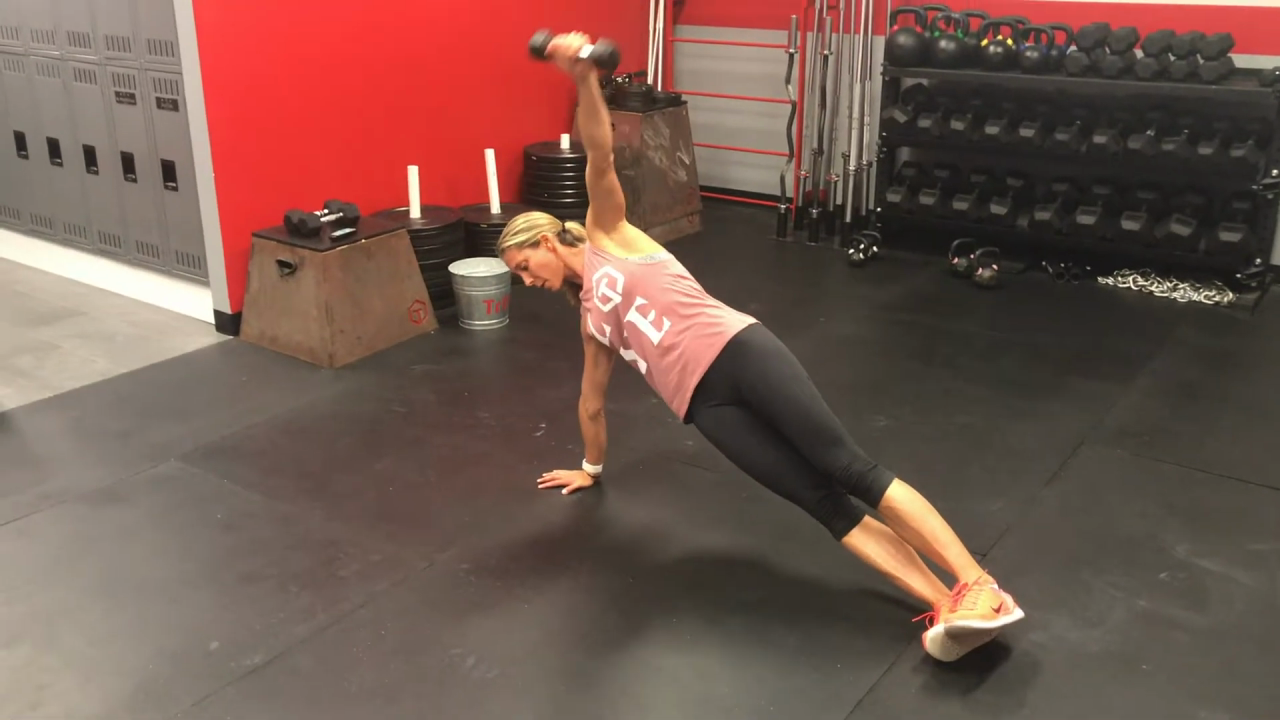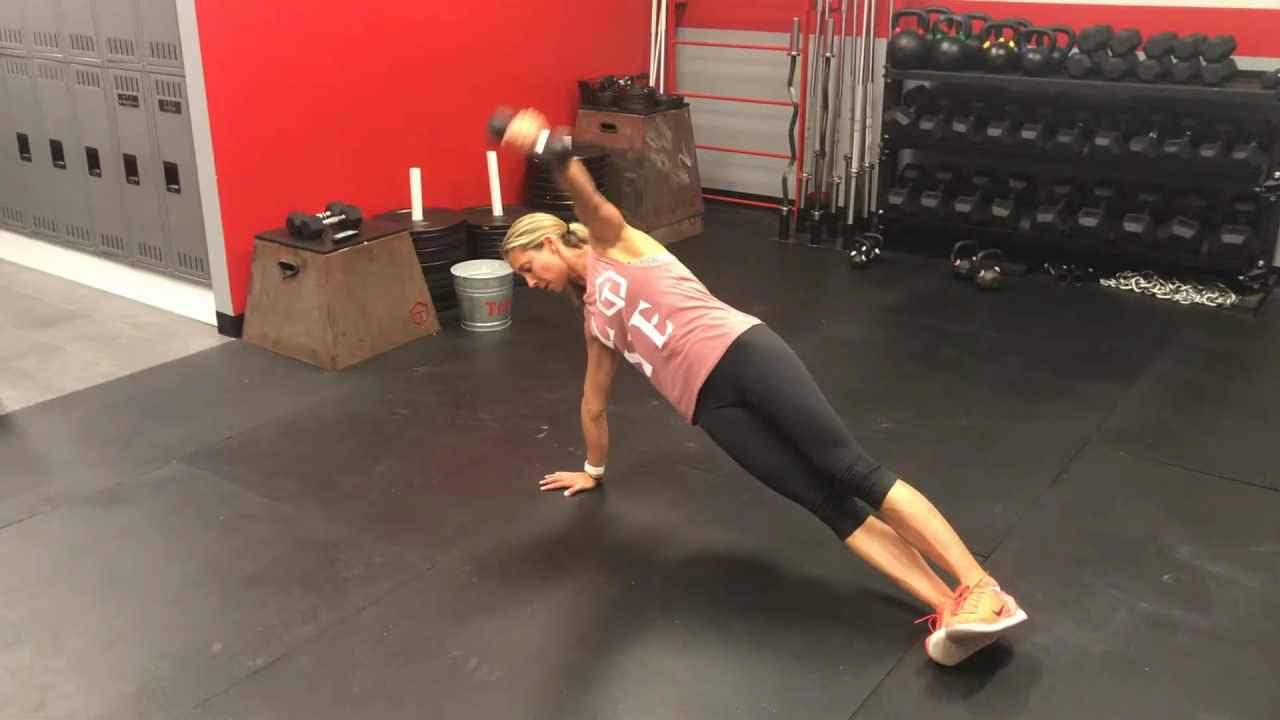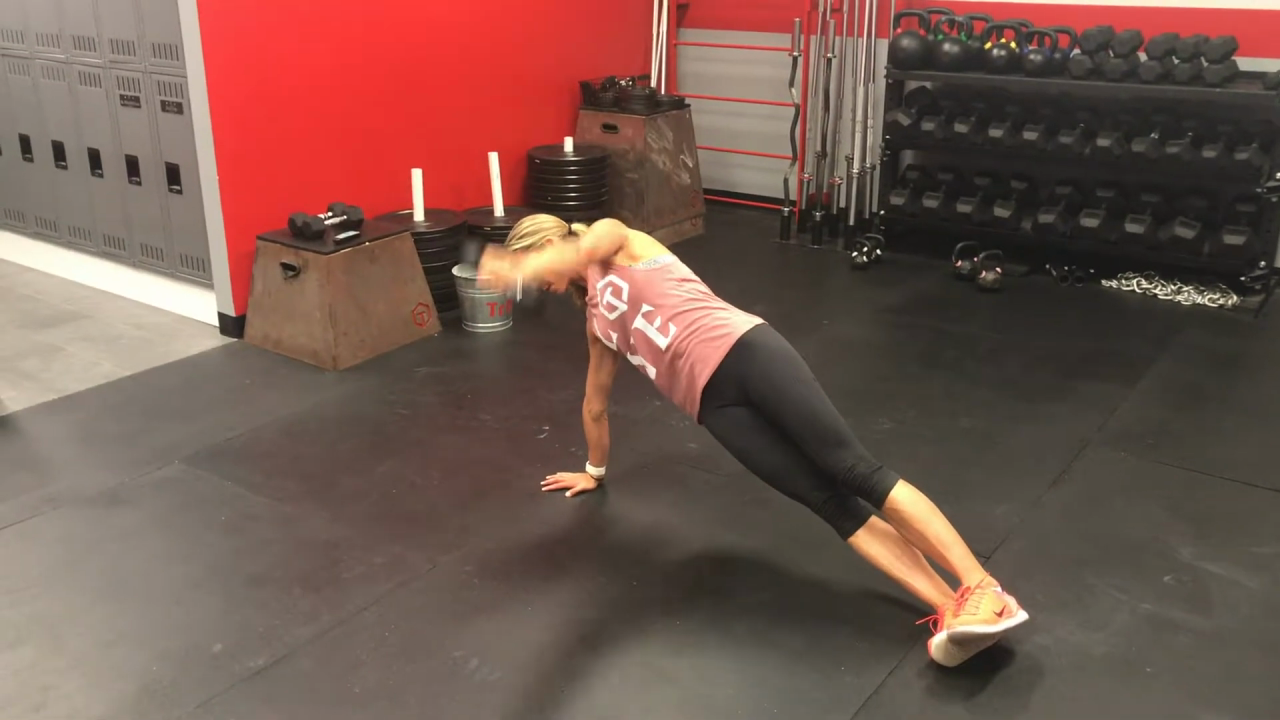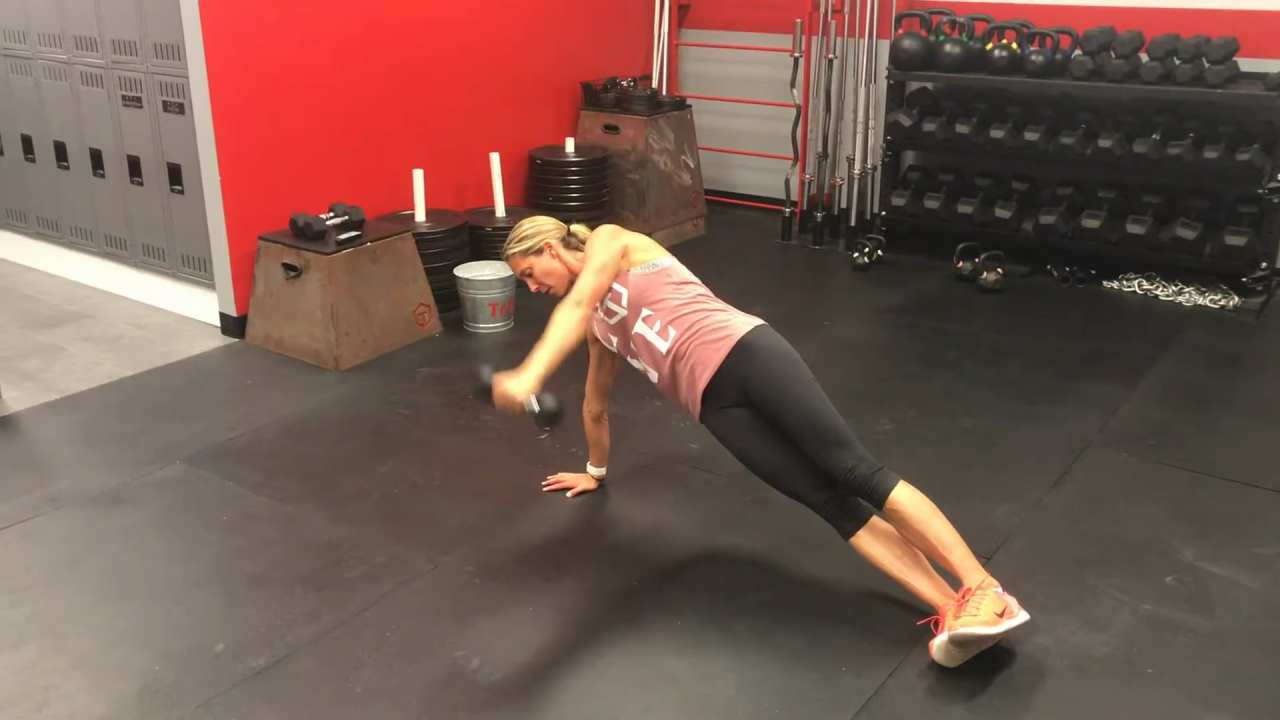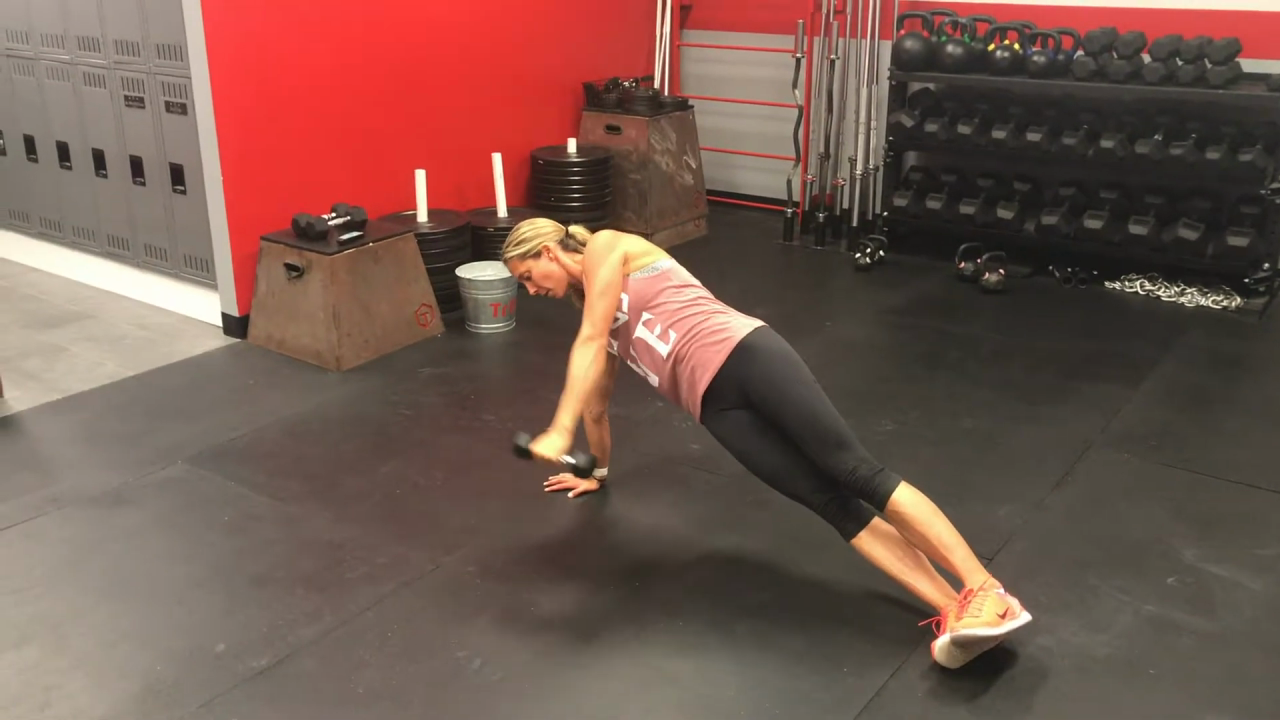
dt=0.2s
person 1, frame 1
left shoulder: (606, 236)
right shoulder: (591, 314)
left elbow: (600, 158)
right elbow: (593, 401)
left wrist: (584, 76)
right wrist: (591, 468)
left hip: (738, 350)
right hip: (706, 402)
left knee: (851, 471)
right knee: (824, 504)
left ankle: (977, 587)
right ankle: (944, 606)
person 1, frame 2
left shoulder: (609, 244)
right shoulder: (595, 320)
left elbow: (586, 195)
right elbow: (594, 403)
left wrist: (543, 146)
right wrist: (593, 470)
left hip: (742, 352)
right hip: (711, 403)
left knee: (853, 471)
right knee: (828, 504)
left ankle: (981, 589)
right ankle: (948, 609)
person 1, frame 3
left shoulder: (612, 241)
right shoulder: (597, 318)
left elbow: (580, 247)
right elbow: (595, 401)
left wrist: (516, 266)
right wrist: (594, 470)
left hip: (744, 350)
right hip: (712, 398)
left knee: (855, 470)
right knee: (829, 501)
left ankle: (981, 589)
right ankle: (948, 609)
person 1, frame 4
left shoulder: (612, 244)
right shoulder: (598, 326)
left elbow: (575, 304)
right elbow: (595, 402)
left wrist: (528, 375)
right wrist: (595, 471)
left hip: (744, 351)
right hip: (716, 400)
left knee: (857, 472)
right knee: (831, 502)
left ankle: (983, 591)
right ankle: (951, 609)
person 1, frame 5
left shoulder: (608, 248)
right shoulder: (602, 324)
left elbow: (586, 343)
right elbow: (595, 401)
left wrist: (559, 432)
right wrist: (597, 470)
left hip: (745, 353)
right hip: (716, 401)
left knee: (858, 473)
right knee: (833, 503)
left ankle: (985, 591)
right ankle: (952, 610)
